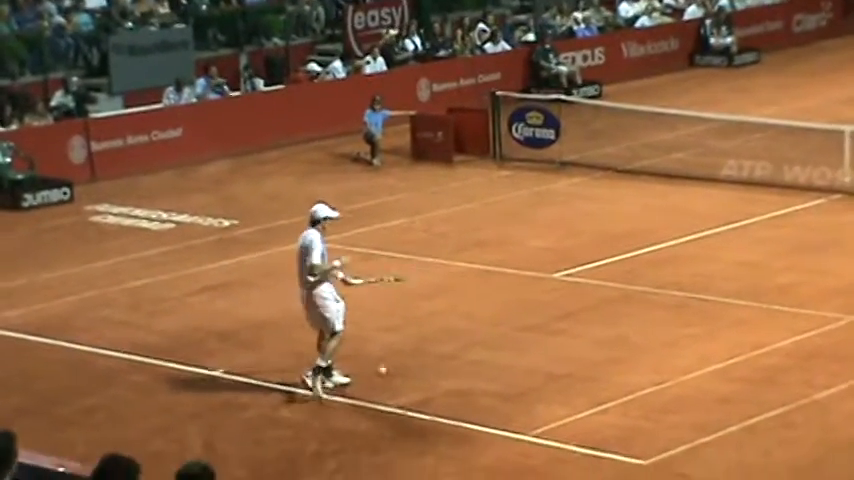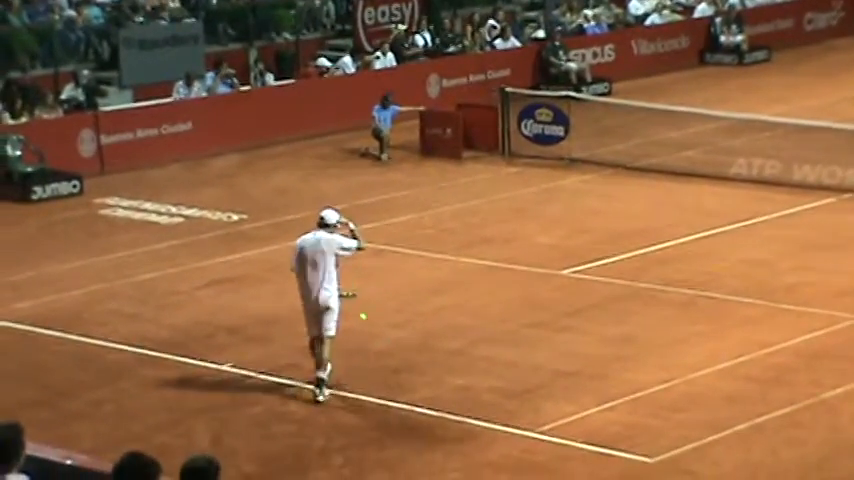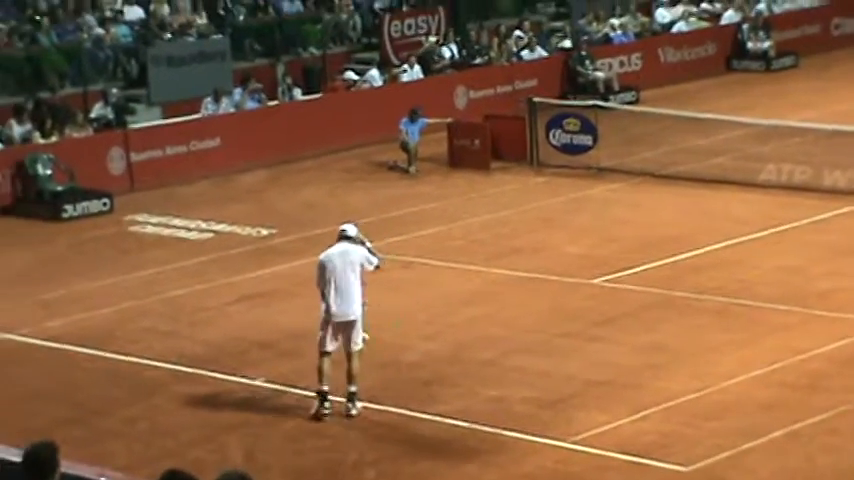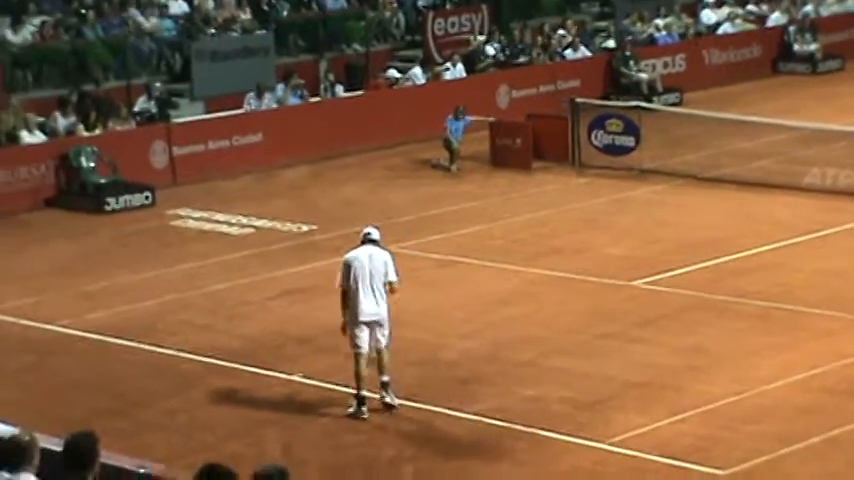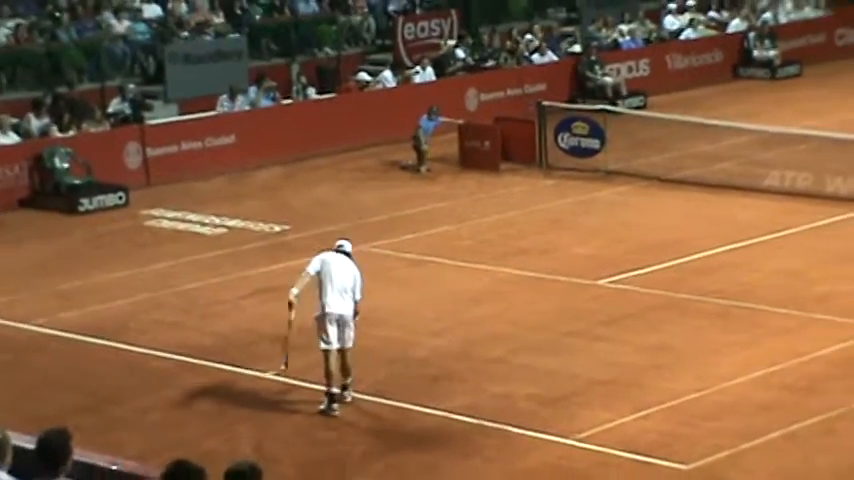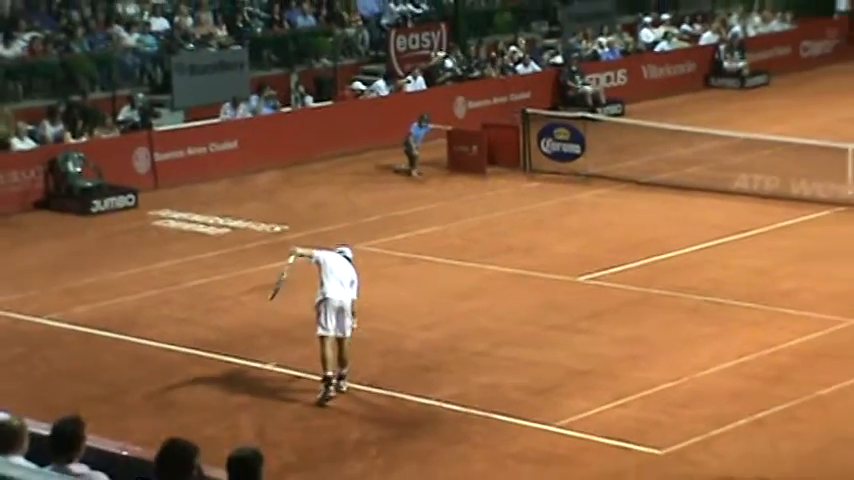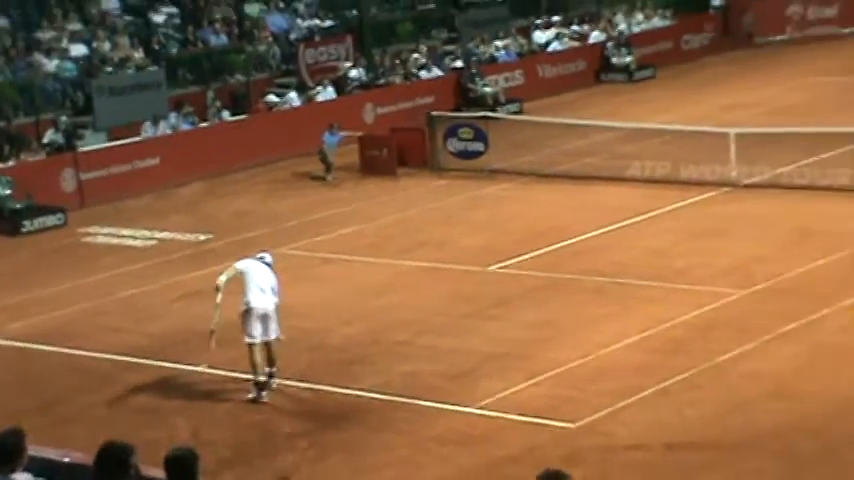
dt=0.4s
person 1, frame 1
left shoulder: (310, 236)
right shoulder: (314, 239)
right elbow: (316, 269)
left wrist: (342, 277)
right wrist: (337, 264)
left hip: (313, 294)
right hip: (321, 293)
left knee: (324, 333)
right knee: (337, 334)
left ankle: (328, 374)
right ankle: (315, 373)
person 1, frame 2
left shoulder: (301, 242)
right shoulder: (333, 240)
left elbow: (296, 271)
right elbow: (360, 245)
right wrist: (350, 225)
left hip: (307, 297)
right hip: (327, 298)
left knee: (314, 337)
right knee: (325, 340)
left ankle: (320, 372)
right ankle: (320, 387)
person 1, frame 3
left shoulder: (324, 257)
right shoulder: (358, 251)
left elbow: (322, 291)
right elbow: (377, 264)
right wrist: (367, 244)
left hip: (331, 313)
right hip: (353, 312)
left knee: (324, 355)
right knee: (352, 355)
left ankle: (323, 400)
right ankle: (351, 402)
person 1, frame 4
left shoulder: (349, 258)
right shoulder: (384, 255)
left elbow: (344, 292)
right elbow: (394, 288)
left wrist: (344, 318)
left hip: (357, 313)
right hip: (380, 312)
left knee: (360, 357)
right knee: (381, 350)
left ankle: (361, 404)
right ankle: (385, 392)
person 1, frame 5
left shoulder: (324, 257)
right shoulder: (354, 268)
left elbow: (308, 274)
right elbow: (357, 303)
left wrist: (294, 292)
right wrist: (354, 318)
left hip: (328, 310)
right hip: (347, 311)
left knee: (330, 354)
right knee: (345, 352)
left ankle: (332, 401)
right ankle: (346, 391)
person 1, frame 6
left shoulder: (326, 255)
right shoulder: (352, 270)
left elbow: (311, 253)
left wrist: (298, 251)
right wrist: (353, 321)
left hip: (328, 298)
right hip: (345, 301)
left knee: (326, 340)
right knee: (343, 341)
left ankle: (329, 385)
right ankle: (341, 381)
person 1, frame 7
left shoulder: (248, 263)
right shoulder: (271, 274)
left elbow: (234, 268)
left wrist: (222, 279)
right wrist: (277, 330)
left hip: (252, 307)
right hip: (269, 306)
left knee: (254, 346)
right knee: (270, 342)
left ankle: (260, 388)
right ankle: (271, 378)
